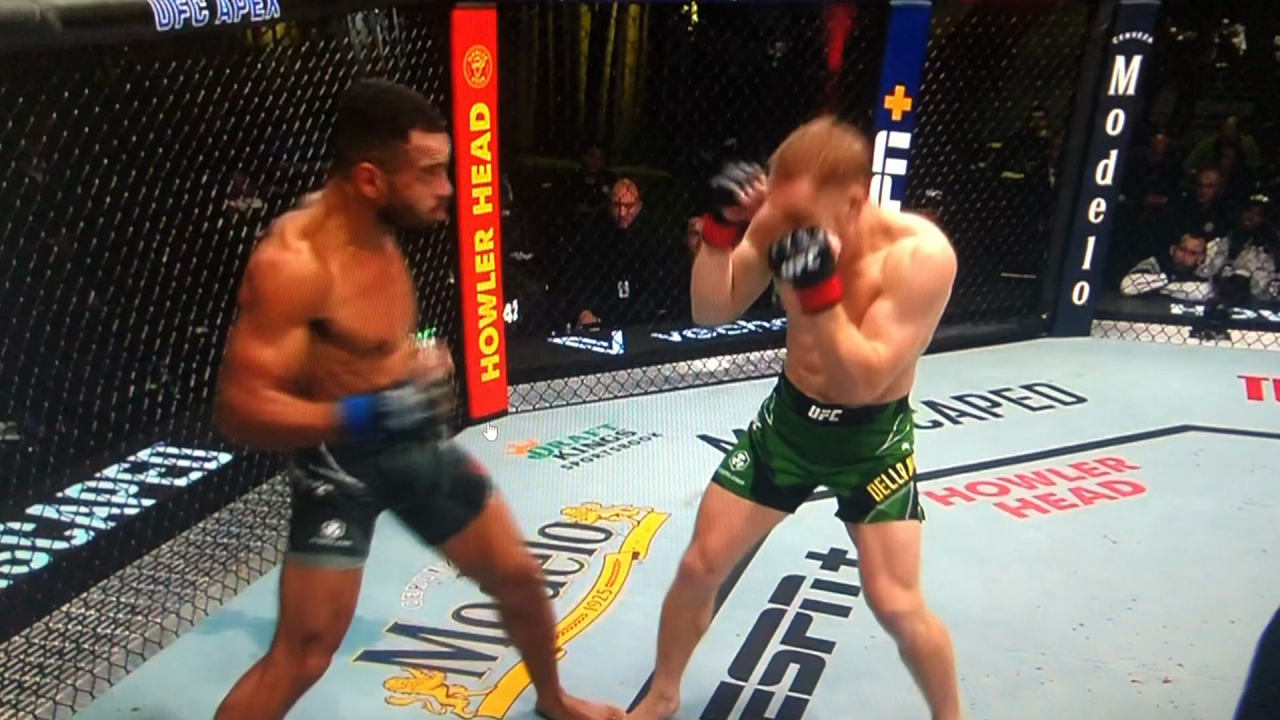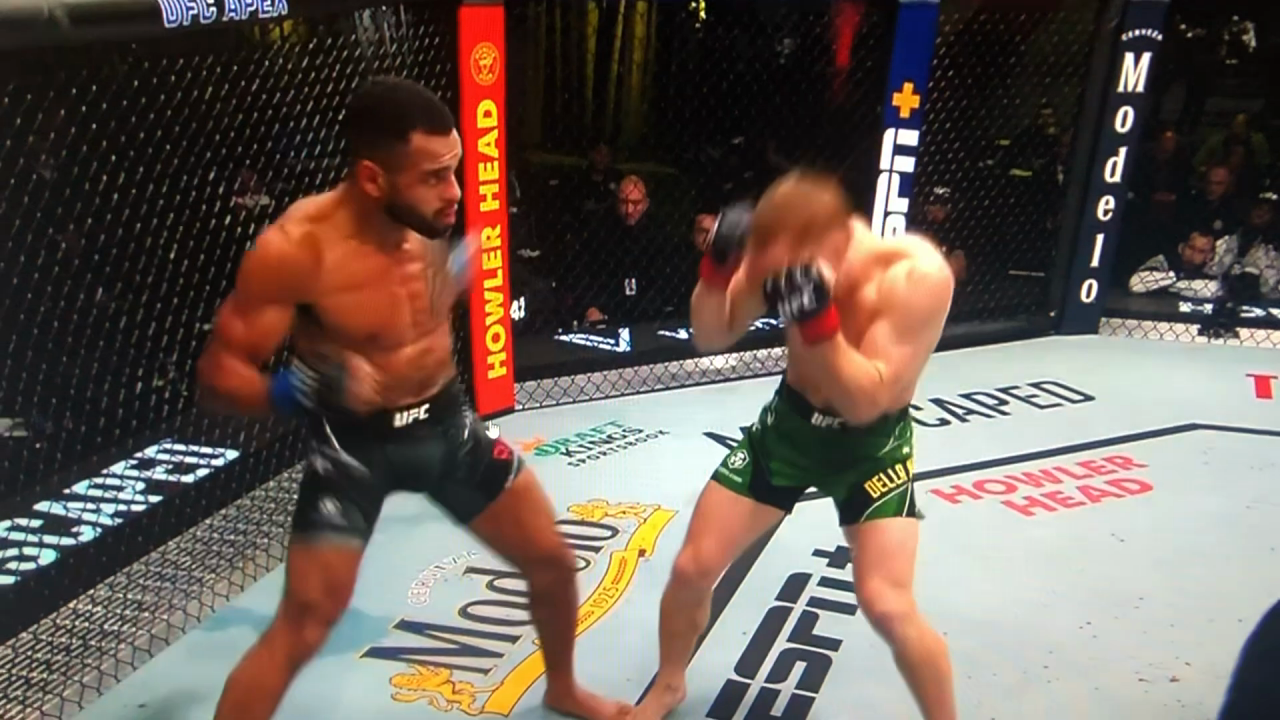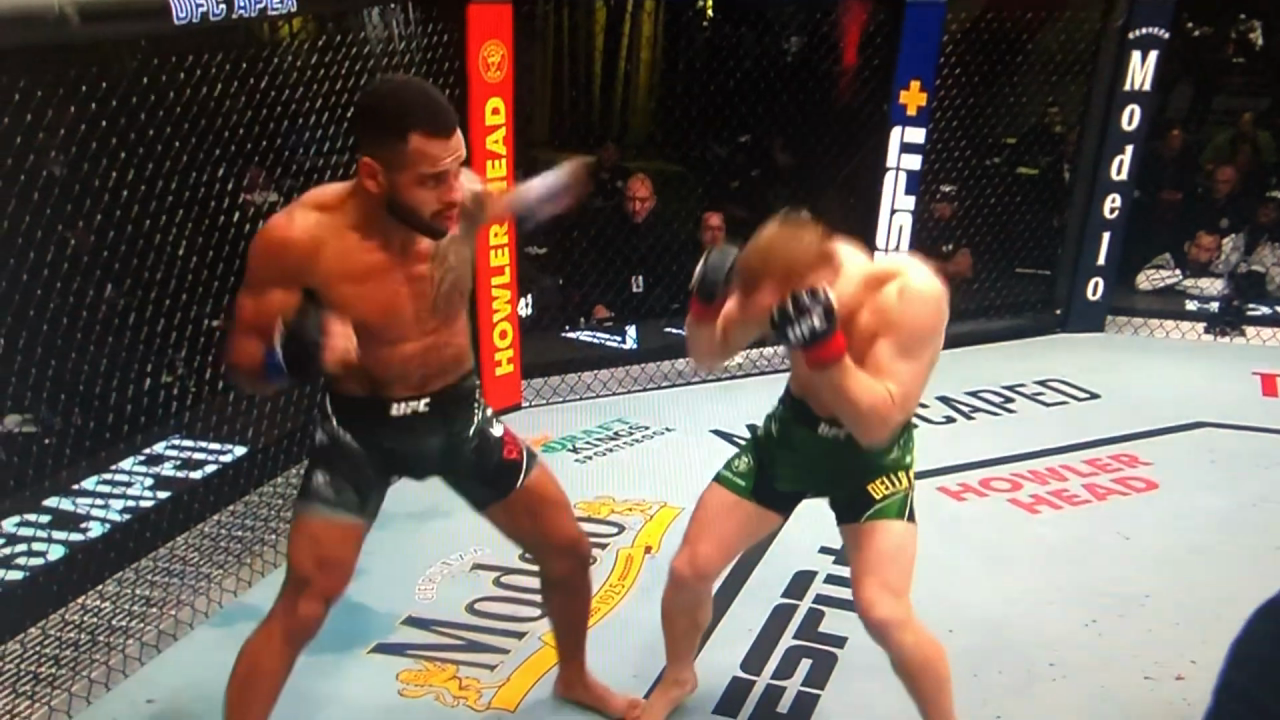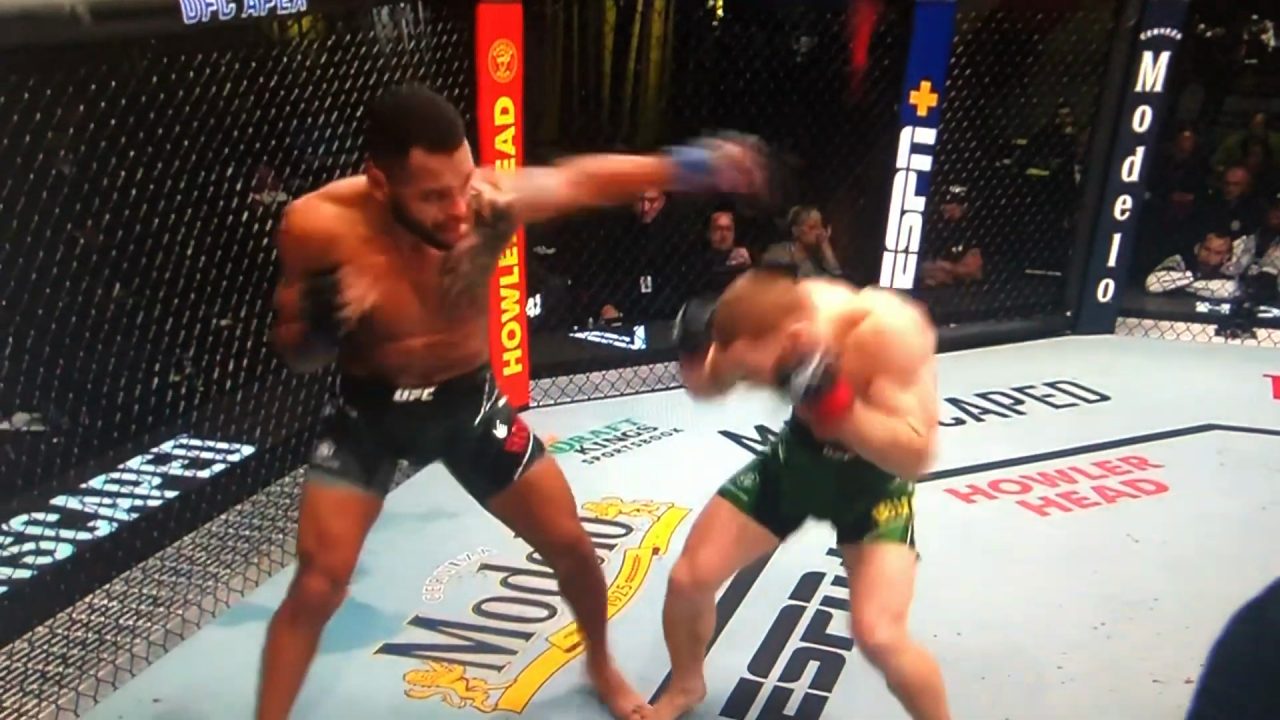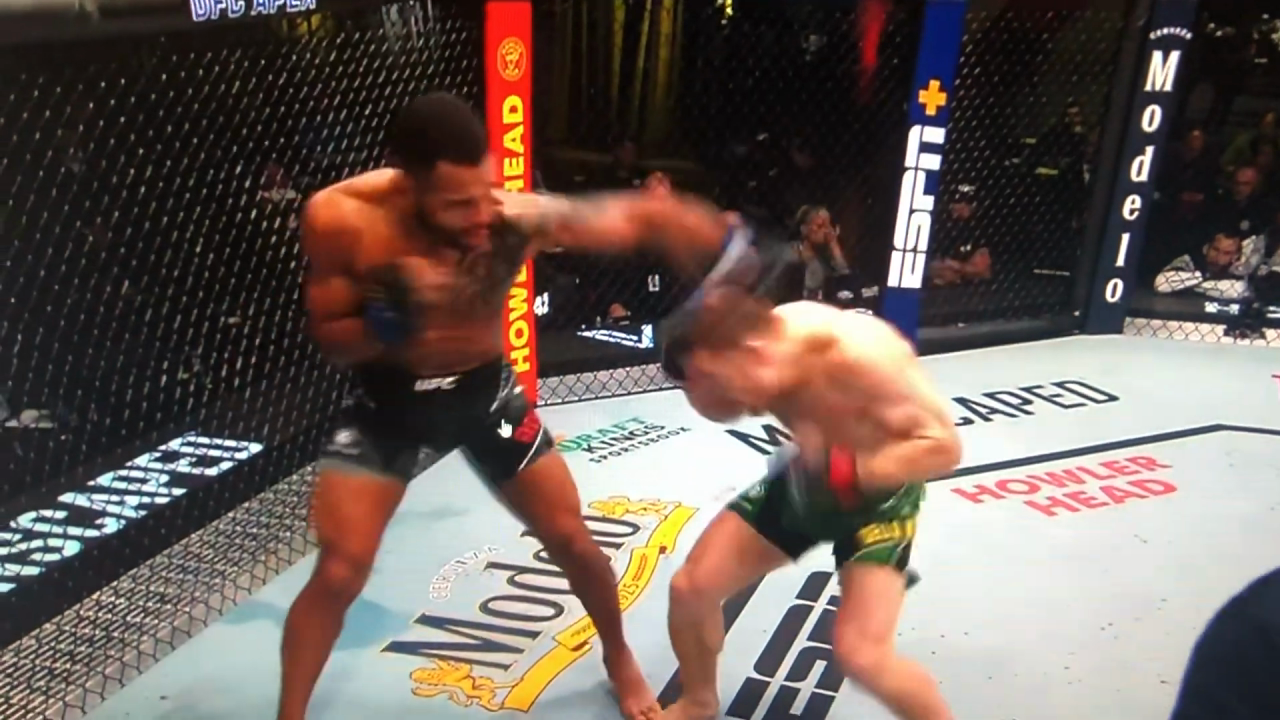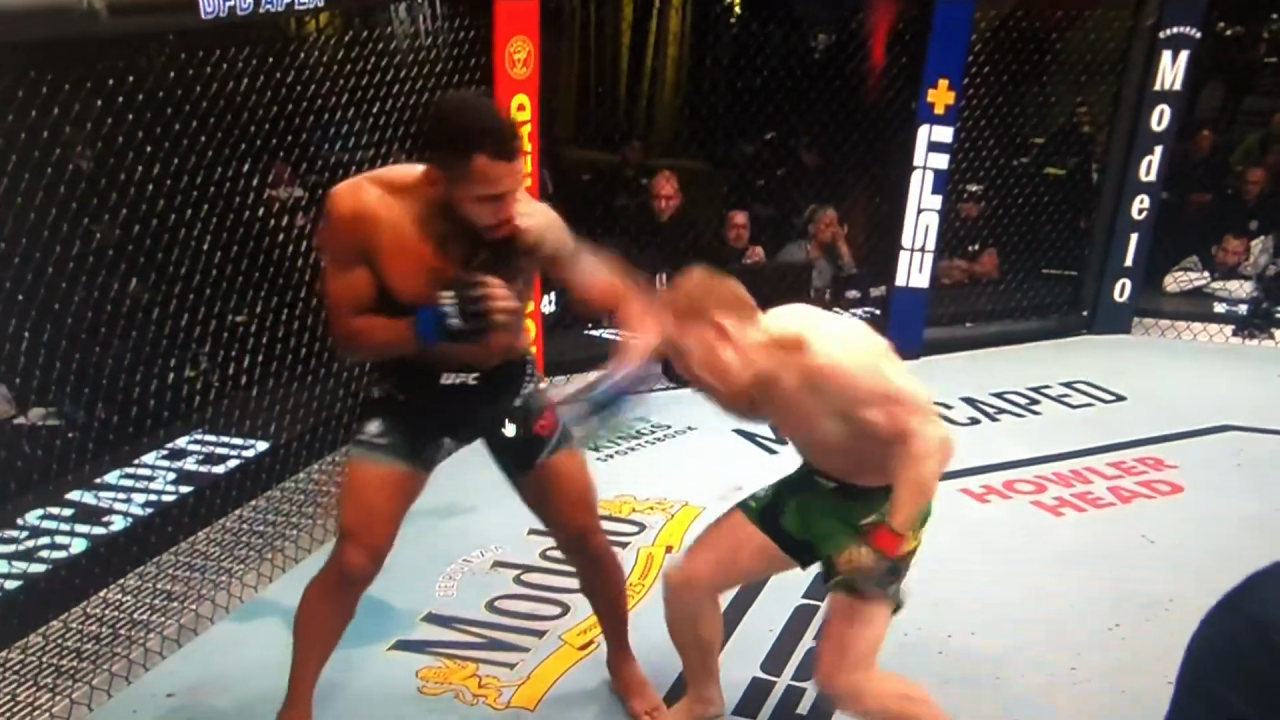
dt=0.1s
person 1, frame 1
left shoulder: (389, 226)
right shoulder: (293, 260)
right elbow: (240, 411)
right wrist: (361, 419)
left hip: (423, 445)
right hip: (338, 465)
left knee: (520, 581)
right knee: (305, 653)
person 1, frame 2
left shoulder: (421, 221)
right shoulder: (293, 249)
right elbow: (220, 372)
left wrist: (449, 270)
right wrist: (301, 389)
left hip: (450, 427)
right hip: (354, 447)
left knee: (553, 561)
right knee: (300, 631)
person 1, frame 3
left shoulder: (456, 199)
right shoulder: (299, 238)
right elbow: (240, 357)
left wrist: (545, 189)
right wrist: (289, 356)
left hip: (456, 412)
right hip: (360, 427)
left knee: (567, 551)
right knee: (303, 611)
person 1, frame 4
left shoulder: (487, 203)
right shoulder: (317, 225)
left elbow: (593, 177)
right elbow: (293, 352)
left wrist: (693, 164)
right wrist: (322, 325)
left hip: (468, 402)
right hip: (369, 412)
left knee: (568, 544)
right knee: (318, 588)
left ankle: (601, 665)
person 1, frame 5
left shoulder: (509, 216)
right shoulder: (336, 217)
left elbow: (641, 217)
right elbow: (327, 342)
left wrist: (725, 246)
right wrist: (385, 320)
left hip: (484, 394)
right hip: (387, 402)
left knee: (575, 545)
right knee: (336, 580)
left ankle: (619, 664)
person 1, frame 6
left shoulder: (530, 228)
right shoulder: (359, 207)
left elbow: (627, 303)
right elbow: (351, 335)
left wrist: (630, 368)
right wrist: (439, 322)
left hip: (507, 385)
right hip: (411, 395)
left knee: (587, 540)
right knee: (354, 564)
left ankle: (621, 662)
person 2, frame 1
left shoulder: (920, 254)
right shoulder: (782, 221)
left elbow: (867, 380)
right elbow: (711, 311)
left wrist: (819, 291)
right wrist: (719, 229)
left hip: (873, 435)
right hip: (788, 416)
left knee: (895, 604)
right knee: (702, 566)
person 2, frame 2
left shoulder: (917, 274)
right shoulder: (782, 256)
left elbow: (864, 403)
right elbow: (711, 338)
left wrist: (817, 322)
right wrist: (717, 269)
left hip: (872, 441)
right hip: (789, 420)
left knee: (887, 605)
right knee: (693, 565)
person 2, frame 3
left shoulder: (910, 293)
right shoulder: (774, 281)
left elbow: (878, 423)
right elbow: (708, 358)
left wrist: (825, 343)
right wrist: (705, 308)
left hip: (872, 450)
right hip: (794, 427)
left knee: (883, 611)
right knee: (690, 569)
person 2, frame 4
left shoulder: (891, 330)
right shoulder: (772, 314)
left elbow: (913, 453)
right elbow: (705, 387)
left wrist: (830, 401)
right wrist: (694, 352)
left hip: (874, 477)
right hip: (800, 452)
left knee: (880, 635)
right knee: (688, 579)
person 2, frame 5
left shoulder: (855, 354)
right shoulder: (762, 338)
left elbow: (942, 444)
right elbow: (721, 409)
left wrist: (842, 473)
right wrist: (698, 382)
left hip: (878, 498)
right hip: (805, 485)
left knee: (863, 656)
right knee: (691, 590)
person 2, frame 6
left shoulder: (821, 356)
right shoulder: (757, 342)
left elbow: (930, 439)
left wrist: (890, 542)
right wrist: (686, 361)
left hip: (875, 510)
right hip: (814, 489)
left knee: (842, 680)
right knee: (684, 583)
